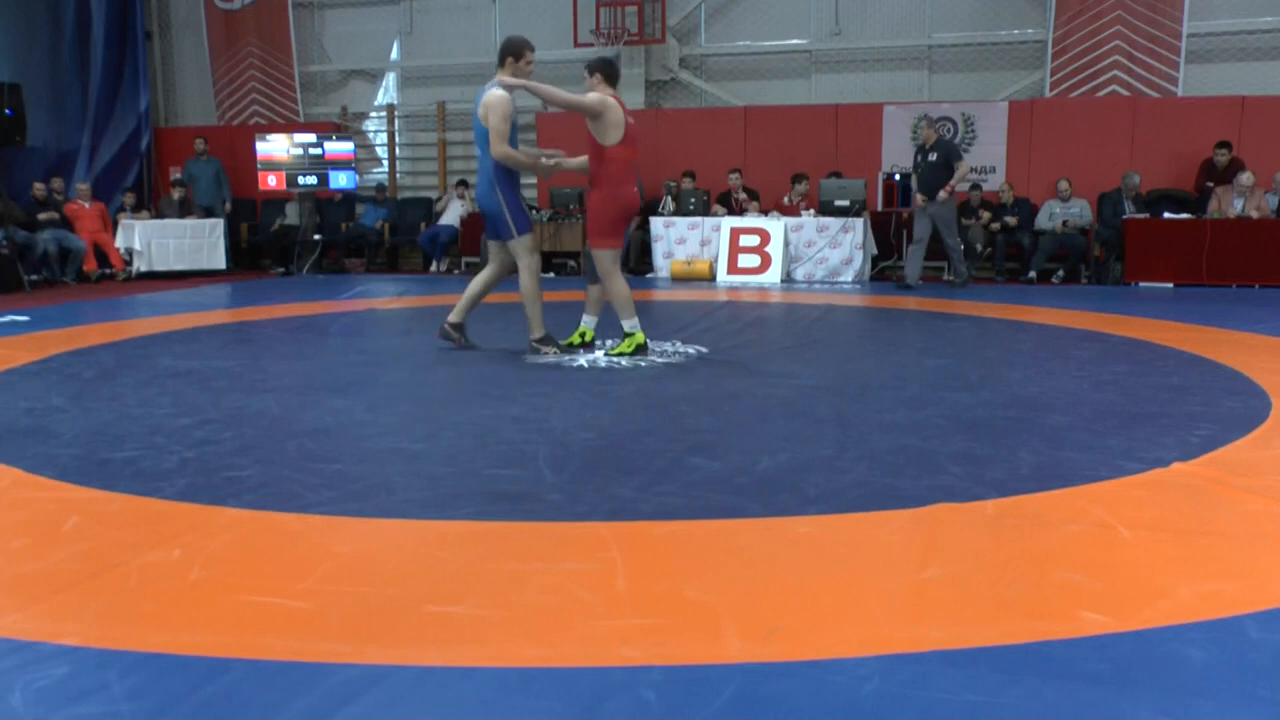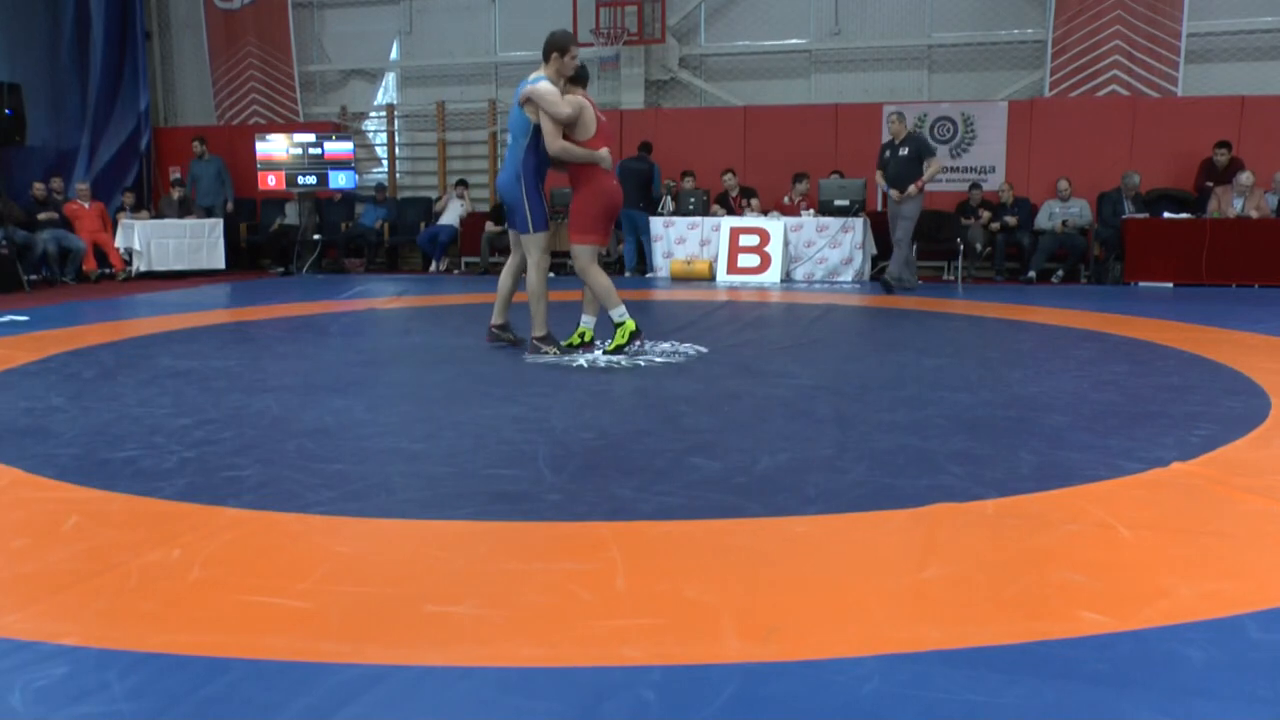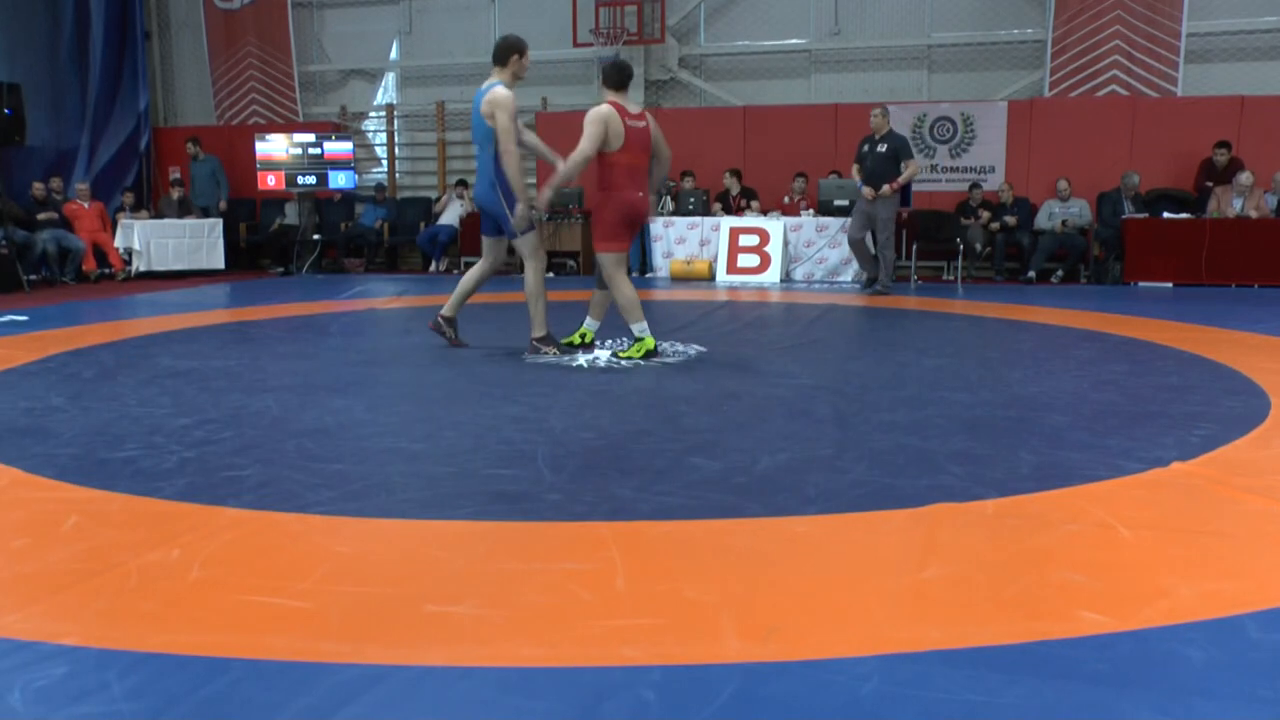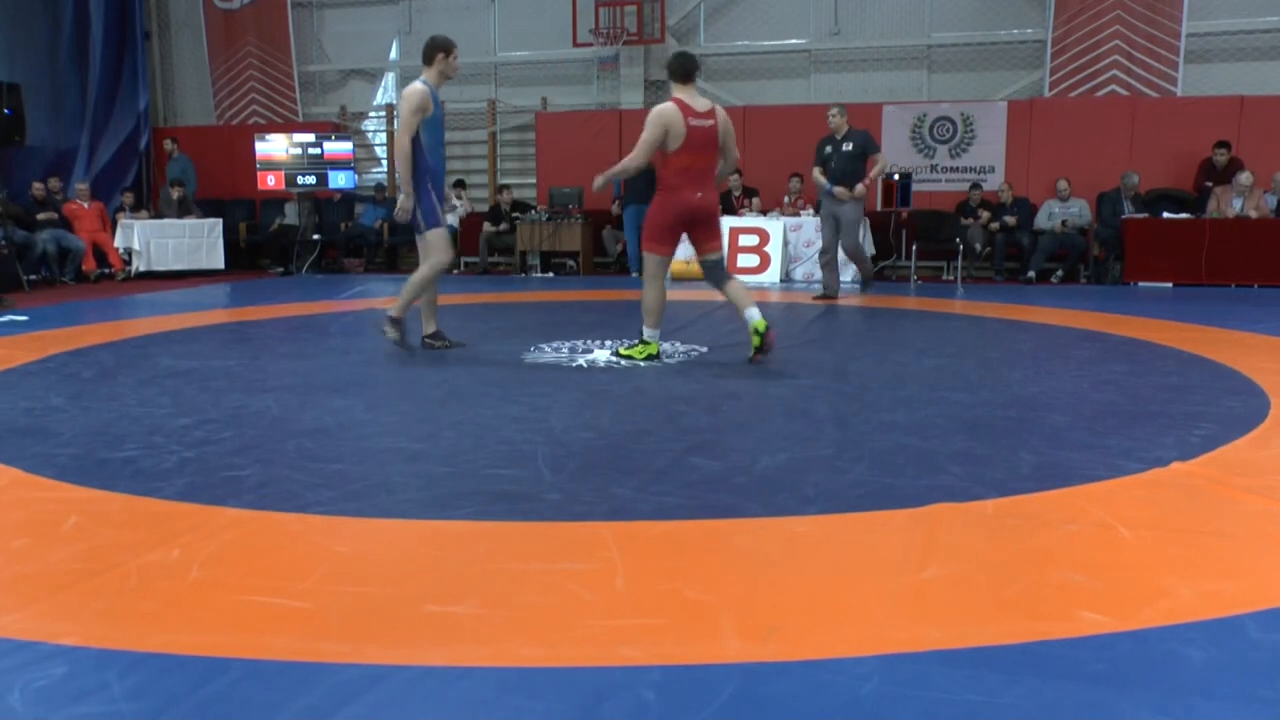
dt=0.5s
person 1, frame 1
left shoulder: (491, 94)
right shoulder: (500, 97)
right elbow: (500, 151)
left wrist: (542, 154)
right wrist: (539, 167)
left hip: (492, 190)
right hip: (500, 190)
left knee: (499, 265)
right knee: (529, 261)
left ankle: (454, 323)
right ankle: (539, 338)
person 1, frame 2
left shoulder: (532, 86)
right shoulder: (546, 90)
right wrist: (599, 157)
left hip: (514, 179)
right hip: (524, 182)
left knee: (519, 256)
right knee: (538, 259)
left ankle: (498, 324)
right ankle: (539, 337)
person 1, frame 3
left shoulder: (490, 93)
right shoulder: (502, 96)
left elbow: (522, 134)
right elbow: (509, 152)
left wrist: (556, 160)
right wrist: (522, 201)
left hip: (492, 190)
right hip: (499, 191)
left knee: (490, 262)
right knee: (535, 259)
left ankle: (444, 317)
right ankle: (539, 337)
person 1, frame 4
left shoulder: (432, 95)
right shoulder: (417, 92)
right elbow: (403, 143)
left wrist: (442, 189)
right wrist: (406, 193)
left hip: (431, 187)
right hip: (421, 189)
left knee: (431, 261)
right knee: (441, 258)
left ankle: (430, 333)
right ankle: (396, 317)
person 2, frame 1
left shoulder: (601, 103)
right shoulder: (617, 111)
left elbow: (565, 99)
left wrist: (521, 83)
right wrist: (563, 163)
left hip: (610, 197)
right hip: (623, 194)
left knee: (609, 269)
right knee: (595, 265)
left ankle: (635, 337)
right ankle: (585, 333)
person 2, frame 2
left shoulder: (572, 102)
right shoulder: (589, 109)
left elbow: (555, 148)
left hip: (593, 193)
right hip: (605, 191)
left knee: (584, 264)
right knee: (589, 264)
left ankle: (626, 325)
right ankle: (585, 333)
person 2, frame 3
left shoulder: (600, 113)
right shoulder: (645, 116)
left elbow: (582, 156)
right elbow: (663, 157)
left wrist: (549, 187)
right wrist: (650, 193)
left hip: (613, 202)
right hip: (639, 202)
left knee: (614, 273)
right knee: (606, 268)
left ankle: (644, 341)
right ankle: (587, 333)
person 2, frame 4
left shoulder: (664, 112)
right shoulder: (718, 113)
left elbow: (637, 160)
right elbow: (732, 159)
left wrist: (605, 178)
left hip: (671, 202)
right hip: (705, 202)
left knee: (653, 275)
right knee: (717, 272)
left ankle: (648, 344)
right ankle: (757, 324)
person 3, frame 1
left shoulder: (947, 147)
right shoulder: (919, 151)
left elbow: (963, 170)
left wrist: (948, 189)
right wrist: (917, 194)
left hip: (944, 202)
right hip: (923, 203)
left knee: (951, 241)
right knee: (918, 240)
left ankle: (961, 275)
right ankle: (911, 279)
person 3, frame 2
left shoulder: (918, 142)
right shoulder: (886, 147)
left elbow: (935, 166)
right elbow: (878, 175)
left wrist: (918, 184)
right wrist: (888, 190)
left hip: (911, 198)
right hip: (893, 199)
left knee: (901, 239)
right knee: (898, 241)
left ankle: (891, 277)
right ankle: (909, 280)
person 3, frame 3
left shoulder: (898, 140)
right shoulder: (866, 141)
left elbow: (913, 169)
right elbow: (855, 168)
left wrist: (893, 186)
right wrist: (861, 186)
left hip: (886, 199)
right hip: (865, 198)
left knee: (884, 243)
right knee: (854, 237)
left ankle: (884, 284)
right ankle: (873, 271)
person 3, frame 4
left shoulder: (862, 137)
right shoulder: (824, 143)
left elbow: (881, 162)
right elbow: (816, 173)
left wrist: (866, 183)
right wrist: (831, 188)
left hip: (853, 200)
right hip: (830, 199)
left knee: (849, 245)
right knee: (827, 246)
left ankle: (866, 272)
right ankle: (830, 289)
